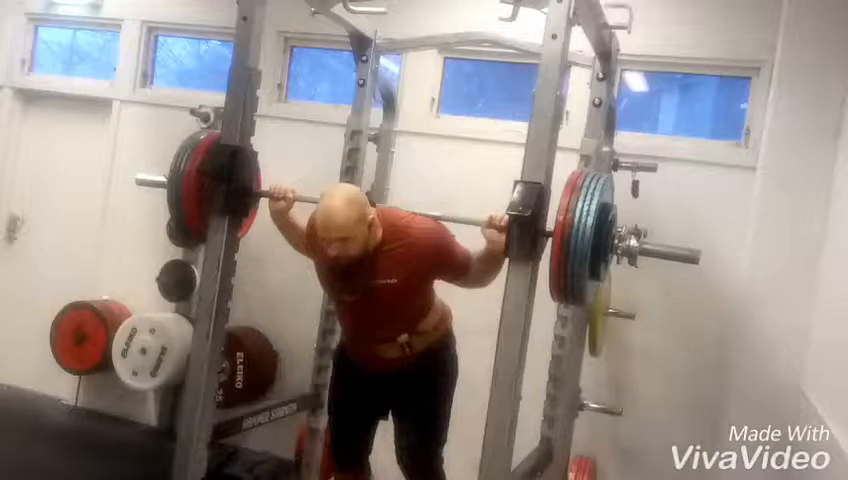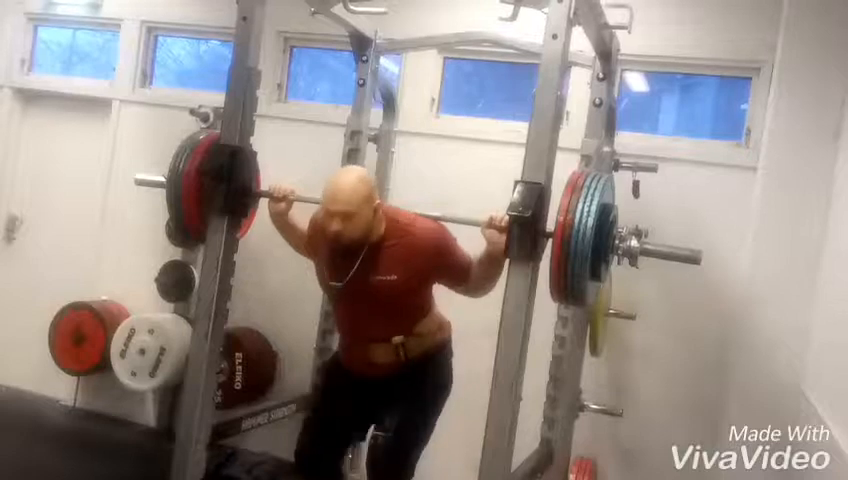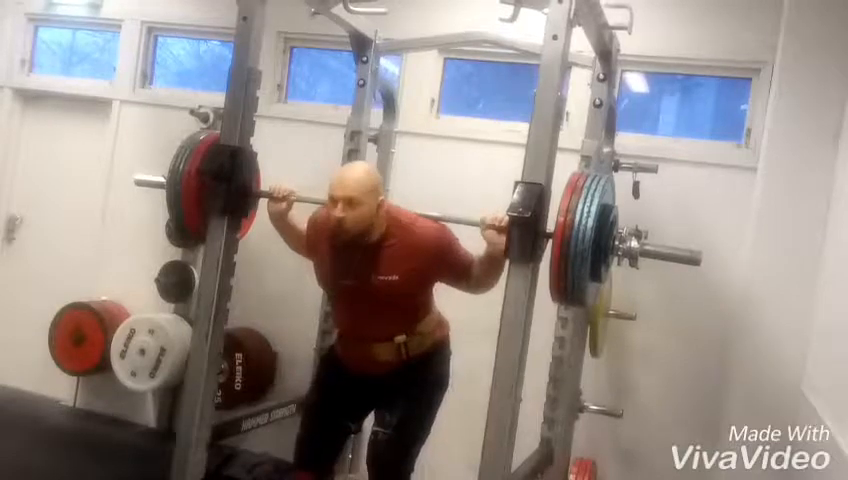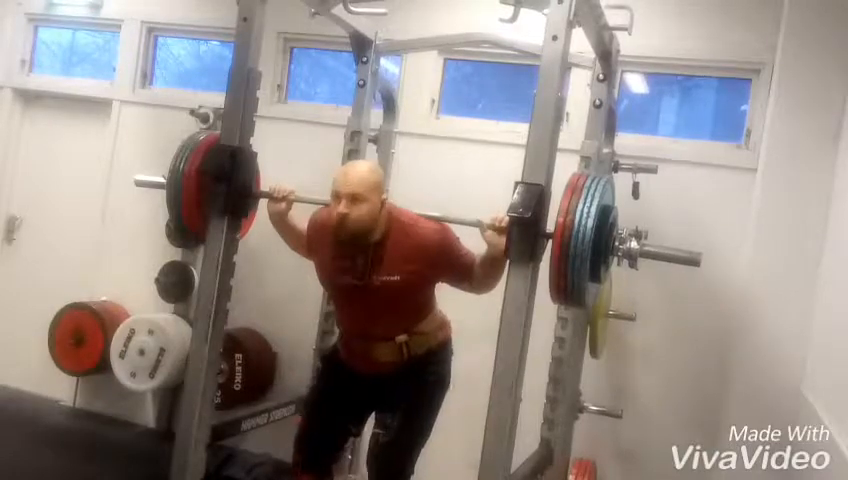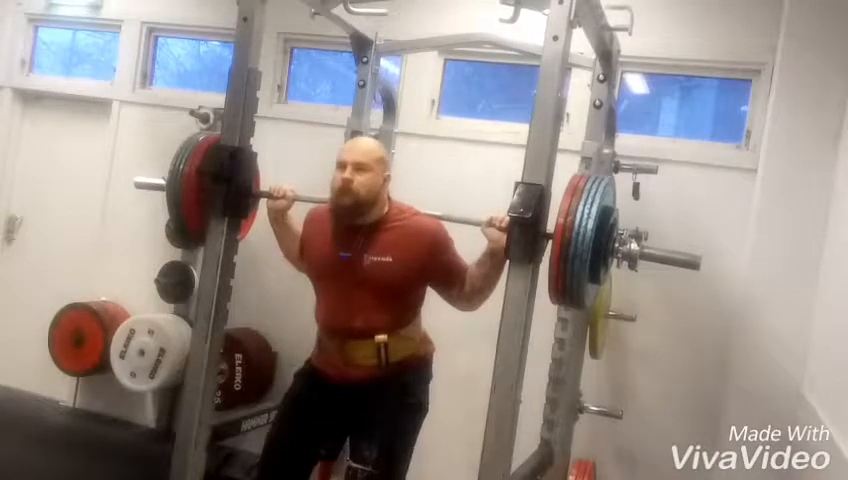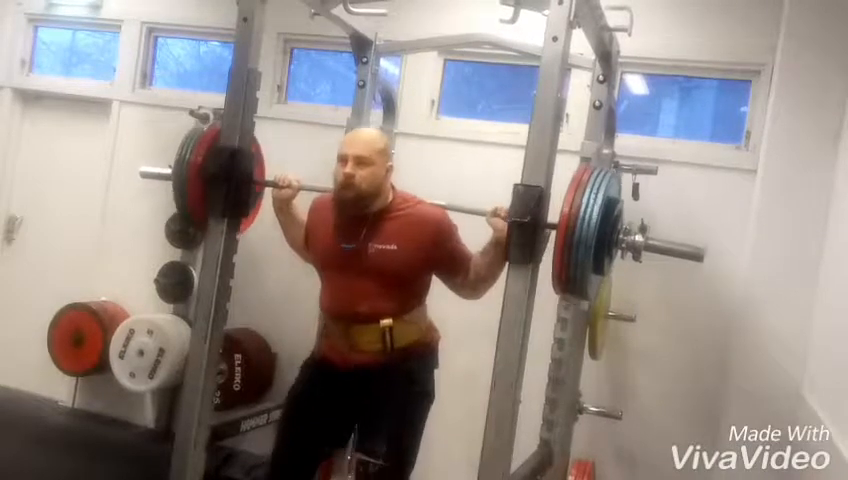
dt=0.4s
person 1, frame 1
left shoulder: (422, 238)
right shoulder: (324, 230)
left elbow: (471, 275)
left wrist: (496, 251)
right wrist: (281, 215)
left hip: (423, 359)
right hip: (357, 356)
right knee: (346, 453)
person 1, frame 2
left shoulder: (423, 239)
right shoulder: (325, 227)
left elbow: (473, 284)
left wrist: (495, 253)
right wrist: (281, 217)
left hip: (417, 369)
right hip: (352, 364)
person 1, frame 3
left shoulder: (424, 239)
right shoulder: (323, 226)
left elbow: (474, 280)
left wrist: (495, 253)
right wrist: (279, 217)
left hip: (415, 365)
right hip: (348, 357)
person 1, frame 4
left shoulder: (426, 238)
right shoulder: (324, 225)
left elbow: (477, 280)
left wrist: (496, 254)
right wrist: (279, 218)
left hip: (416, 365)
right hip: (350, 357)
person 1, frame 5
left shoulder: (422, 233)
right shoulder: (318, 220)
left elbow: (467, 295)
left wrist: (496, 253)
right wrist: (278, 216)
left hip: (393, 380)
right hip: (326, 371)
person 1, frame 6
left shoulder: (427, 222)
right shoulder: (323, 209)
left elbow: (470, 284)
left wrist: (500, 242)
right wrist: (283, 206)
left hip: (399, 368)
right hip: (331, 359)
